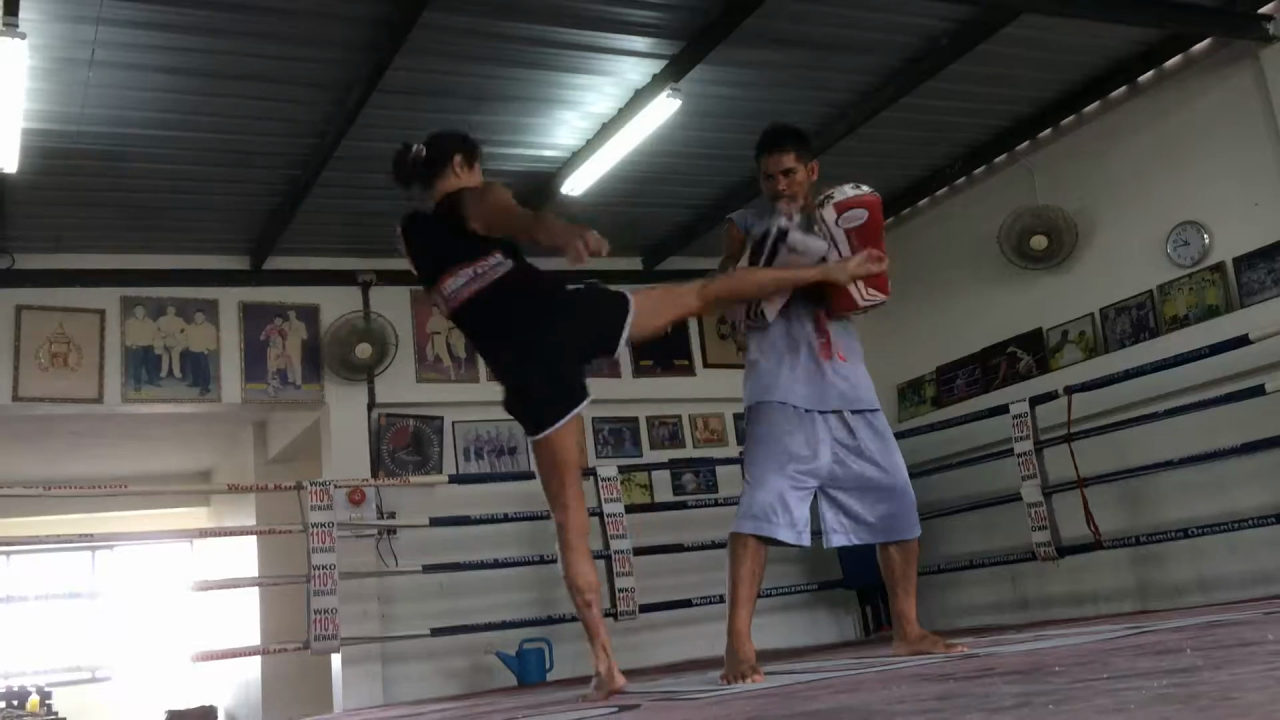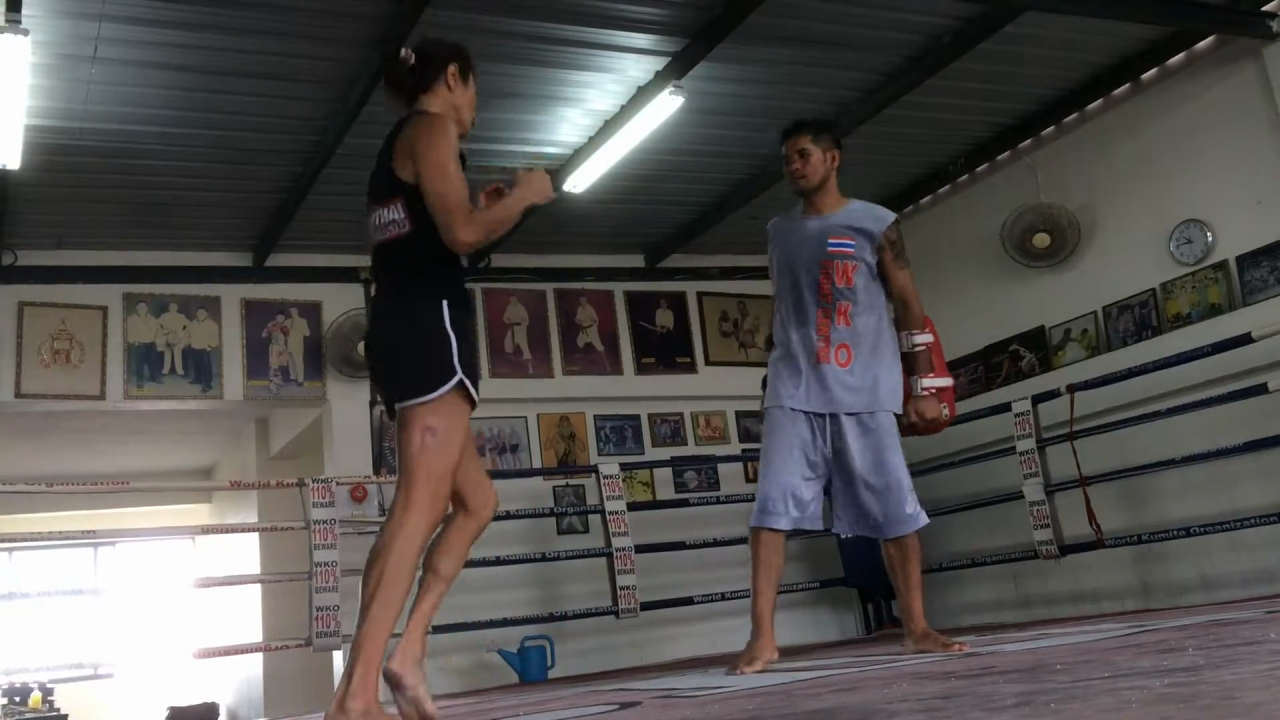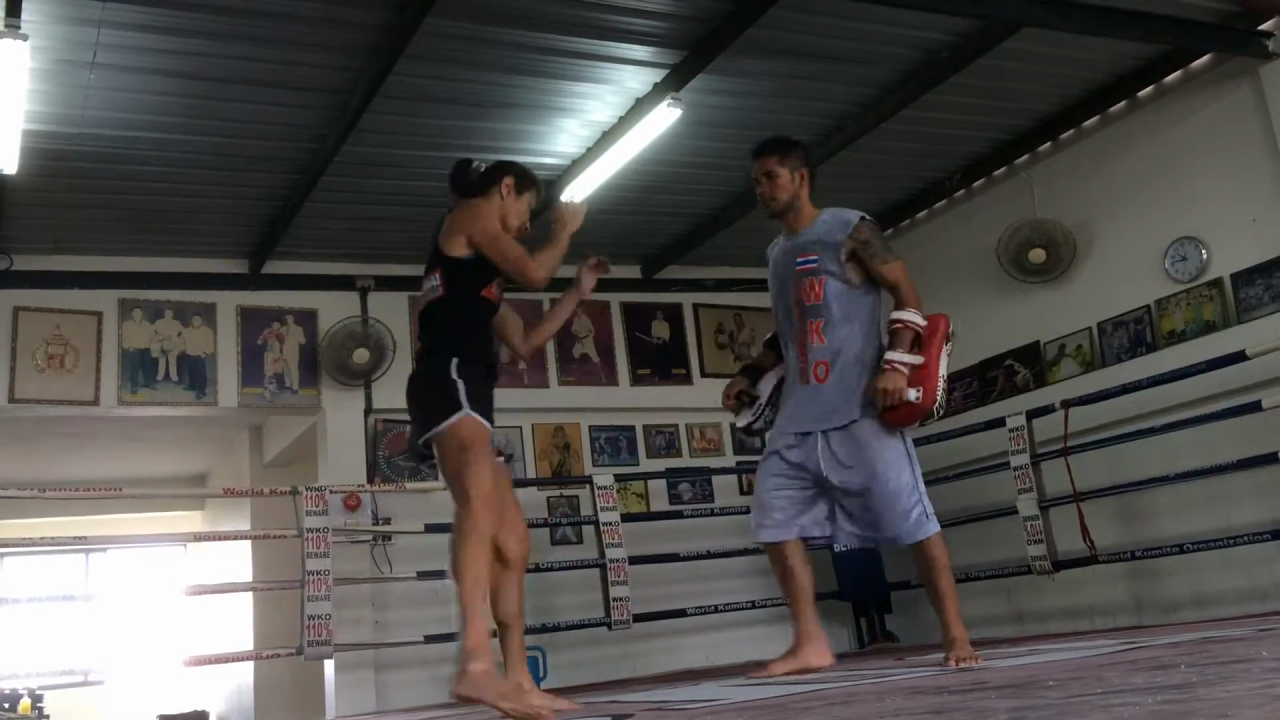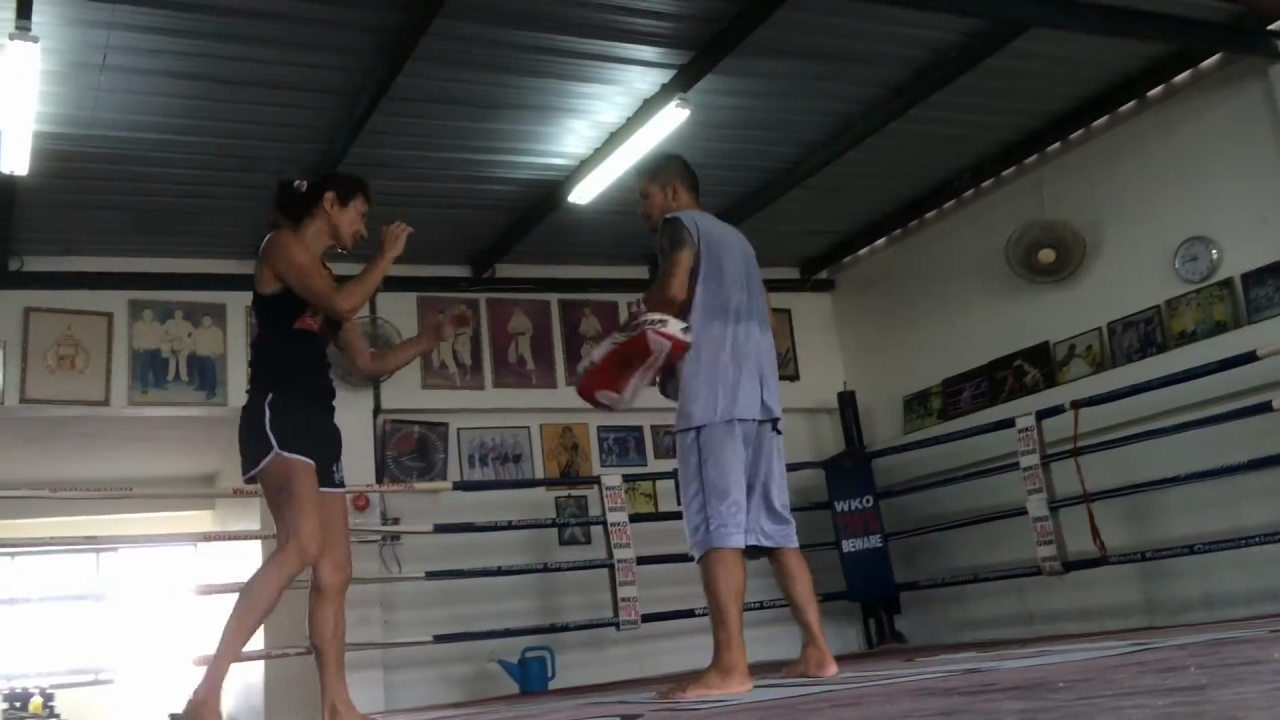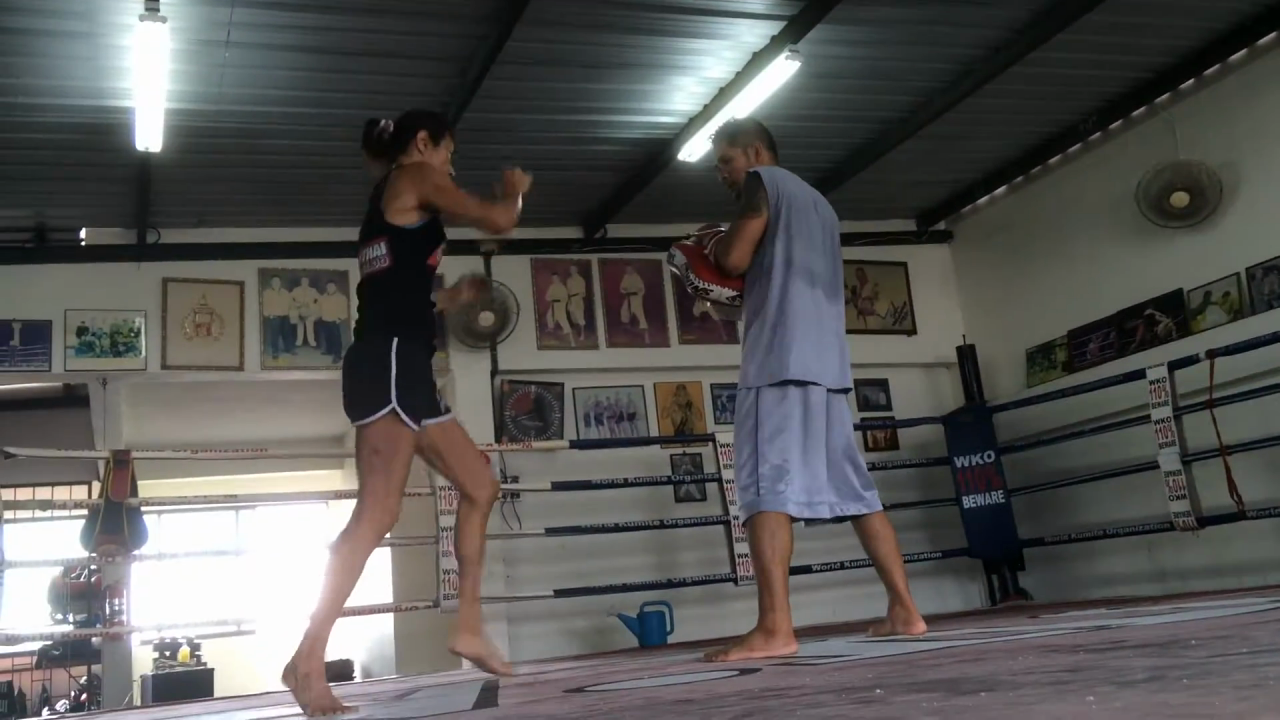
dt=1s
person 1, frame 1
left shoulder: (412, 231)
right shoulder: (482, 199)
right elbow: (524, 223)
right wrist: (573, 232)
left hip: (532, 376)
right hip: (572, 317)
left knee: (570, 520)
right knee: (706, 291)
left ankle: (603, 661)
right ankle: (832, 269)
person 1, frame 2
left shoulder: (394, 154)
right shoulder: (430, 129)
right elbow: (461, 234)
left wrist: (482, 213)
right wrist: (526, 195)
left hip: (399, 335)
right hip: (430, 329)
left knee: (476, 500)
right knee: (421, 504)
left ankle: (408, 649)
person 1, frame 3
left shoulder: (476, 267)
right shoulder: (471, 213)
left elbow: (522, 342)
right elbow: (533, 273)
left wrist: (578, 291)
right wrist: (564, 229)
left hip: (458, 390)
right hip: (451, 381)
left knee: (509, 546)
right knee: (482, 505)
right ankle: (475, 663)
person 1, frame 4
left shoulder: (322, 279)
right shoulder: (282, 246)
left elbow: (369, 362)
right elbow: (340, 304)
left wrist: (431, 338)
right wrist: (385, 256)
left hip: (316, 425)
right hip: (278, 414)
left knee: (335, 572)
right knee: (302, 547)
person 1, frame 5
left shoulder: (390, 205)
right shoulder: (414, 177)
right elbow: (497, 220)
left wrist: (446, 295)
right wrist: (515, 191)
left hip: (401, 367)
right hip: (391, 364)
left knee: (480, 486)
right knee: (377, 515)
left ankle: (470, 626)
right ankle: (308, 662)
person 2, frame 1
right shoulder: (744, 224)
left hip: (849, 391)
right hip: (782, 391)
left knee: (895, 502)
right knee: (762, 504)
left ankle: (907, 630)
right ankle: (738, 644)
person 2, frame 2
left shoulder: (877, 224)
right shoulder: (779, 232)
left elbow: (909, 307)
left wrist: (922, 385)
right wrist: (776, 376)
left hip: (865, 395)
right hip: (794, 395)
left knee: (894, 509)
right knee: (773, 506)
left ankle: (916, 627)
right ankle: (762, 638)
person 2, frame 3
left shoulder: (849, 229)
right shoulder: (777, 252)
left elbow: (907, 293)
left wrist: (895, 363)
right wrist: (750, 374)
left hip: (859, 407)
right hip: (797, 415)
left knee: (908, 515)
right knee: (775, 518)
left ankle: (956, 635)
right ankle: (810, 642)
person 2, frame 4
left shoulder: (678, 226)
right shoulder: (735, 238)
left elbow: (674, 292)
left wrist: (647, 305)
left hip: (712, 398)
right hip: (758, 397)
left knee: (716, 525)
right knee: (772, 525)
left ankle: (729, 665)
right ankle: (817, 651)
person 2, frame 5
left shoulder: (764, 182)
right shoulder: (818, 203)
left elbow: (735, 259)
left wrist: (716, 243)
right wrist: (724, 270)
left hip: (779, 361)
right hip: (826, 362)
left knee: (767, 488)
right knee: (853, 488)
left ankle: (774, 627)
right ankle: (904, 610)
